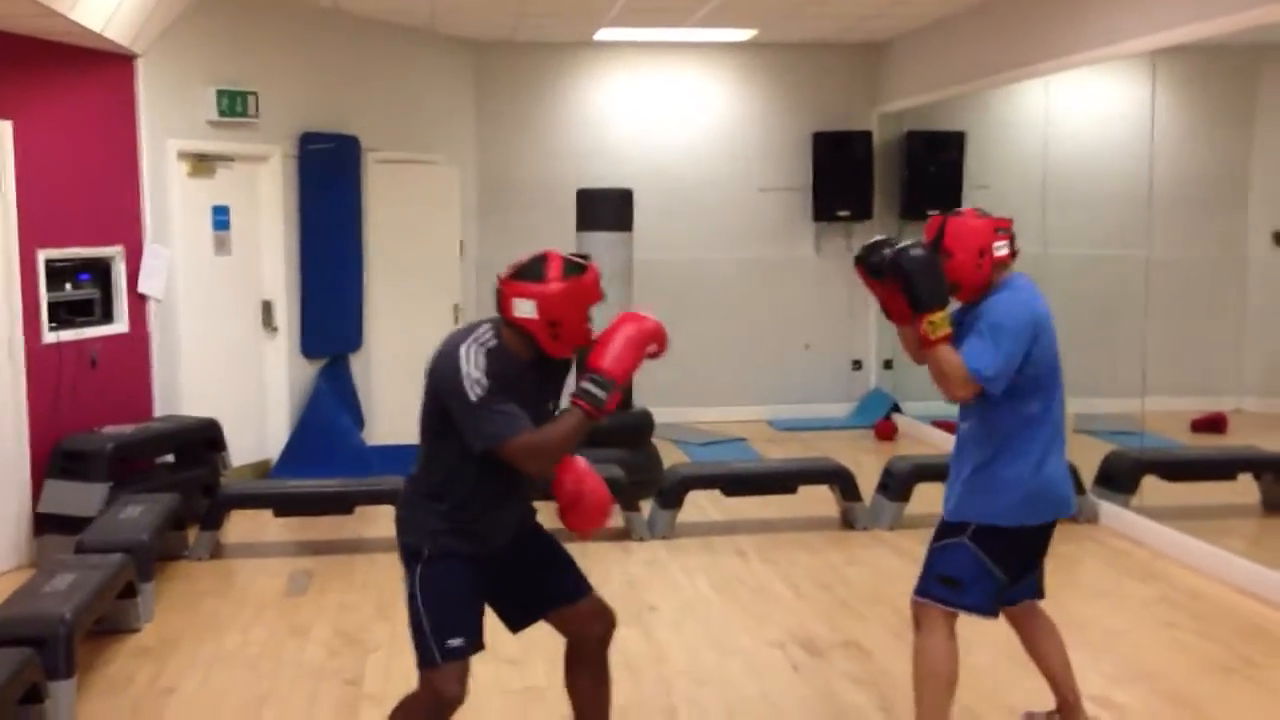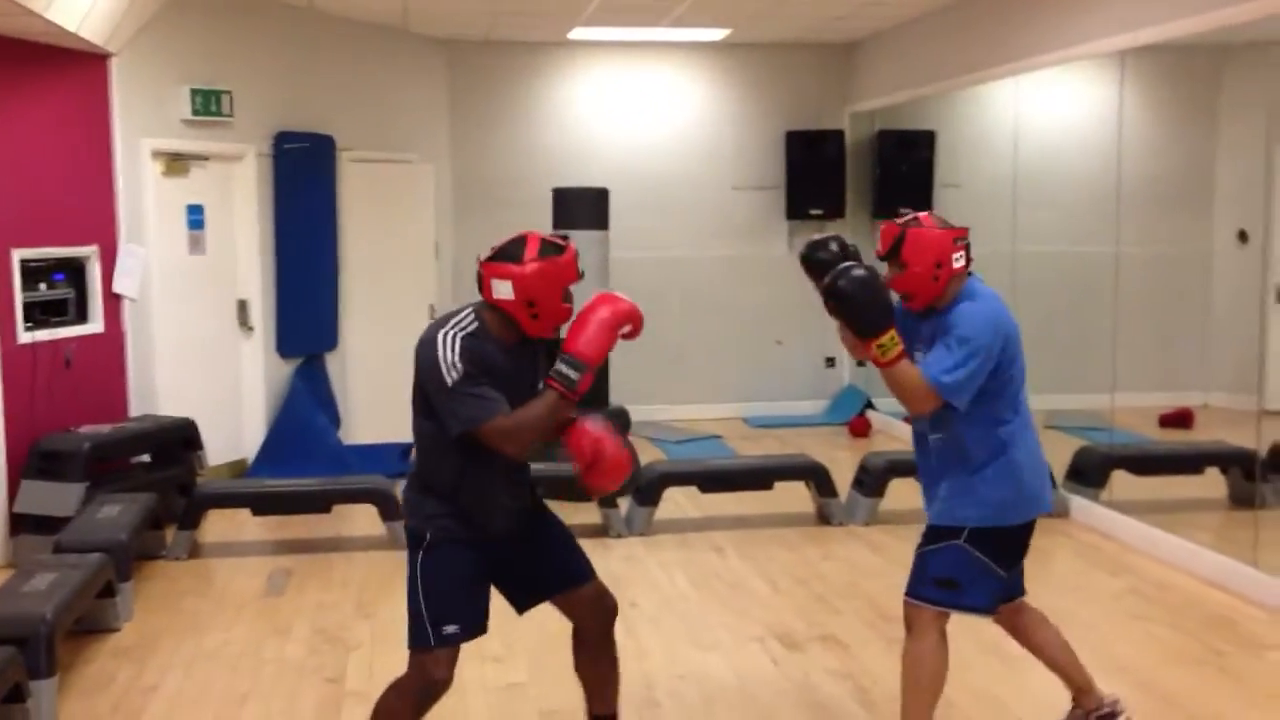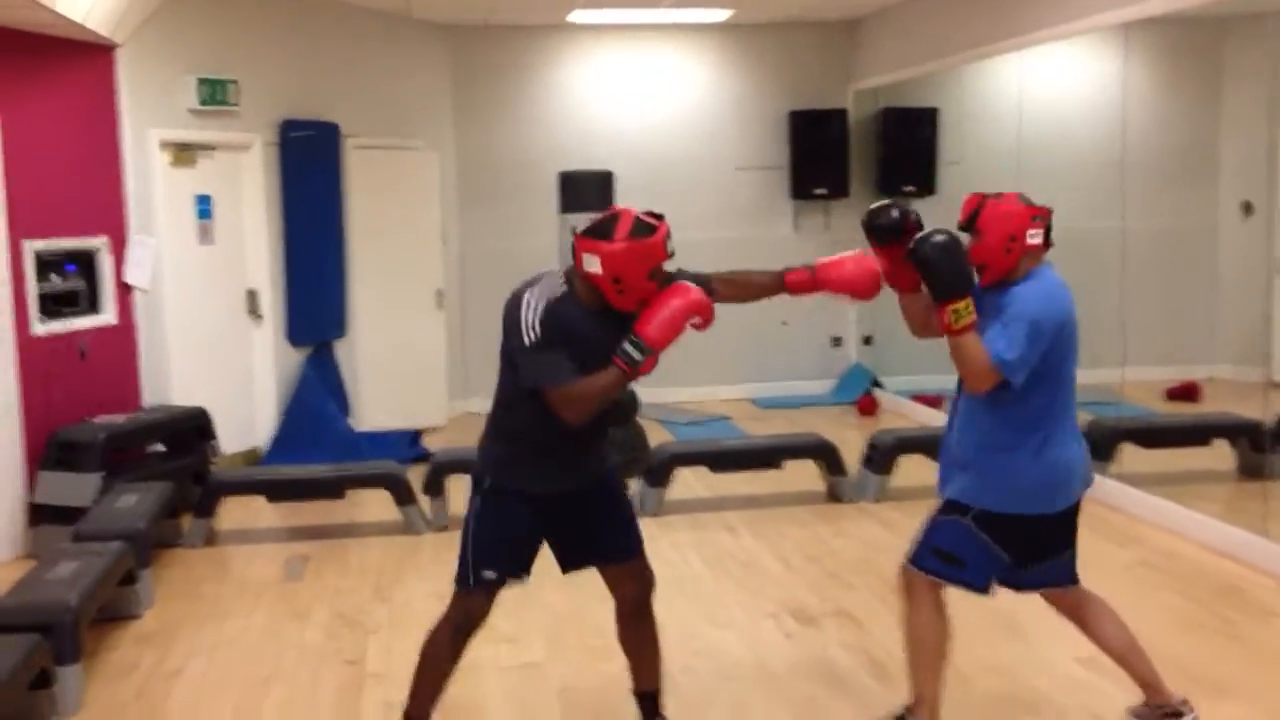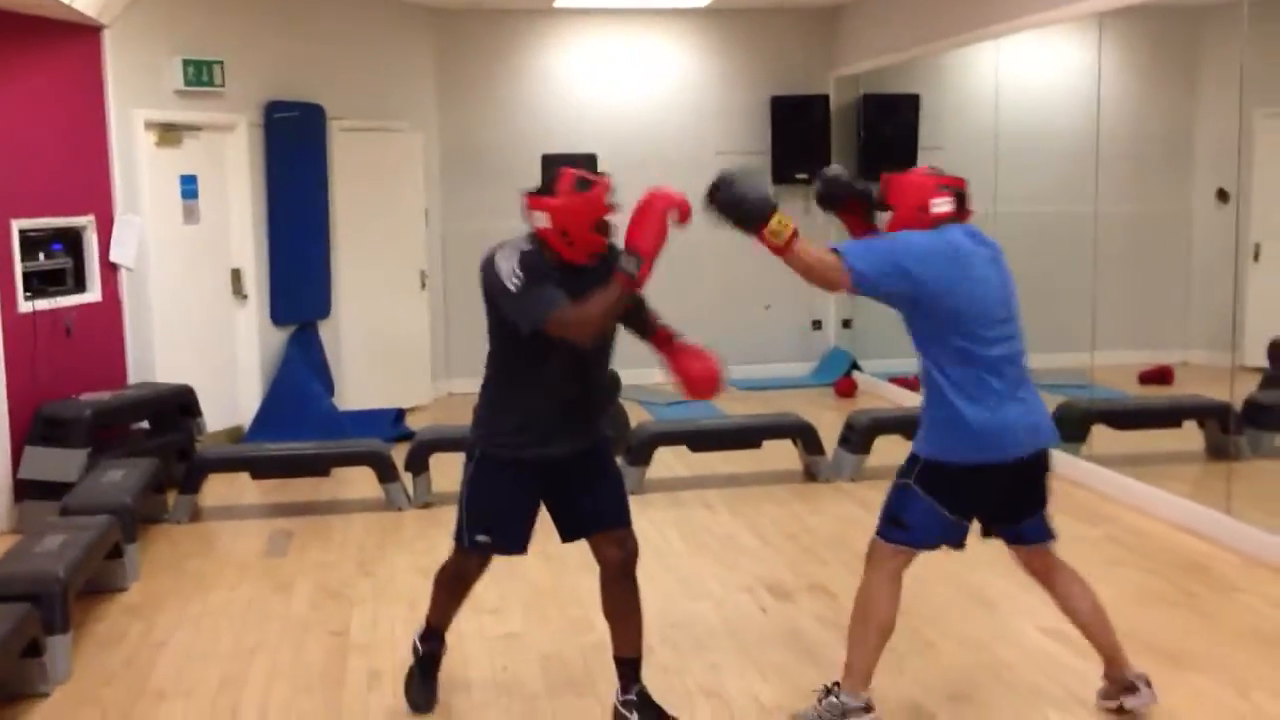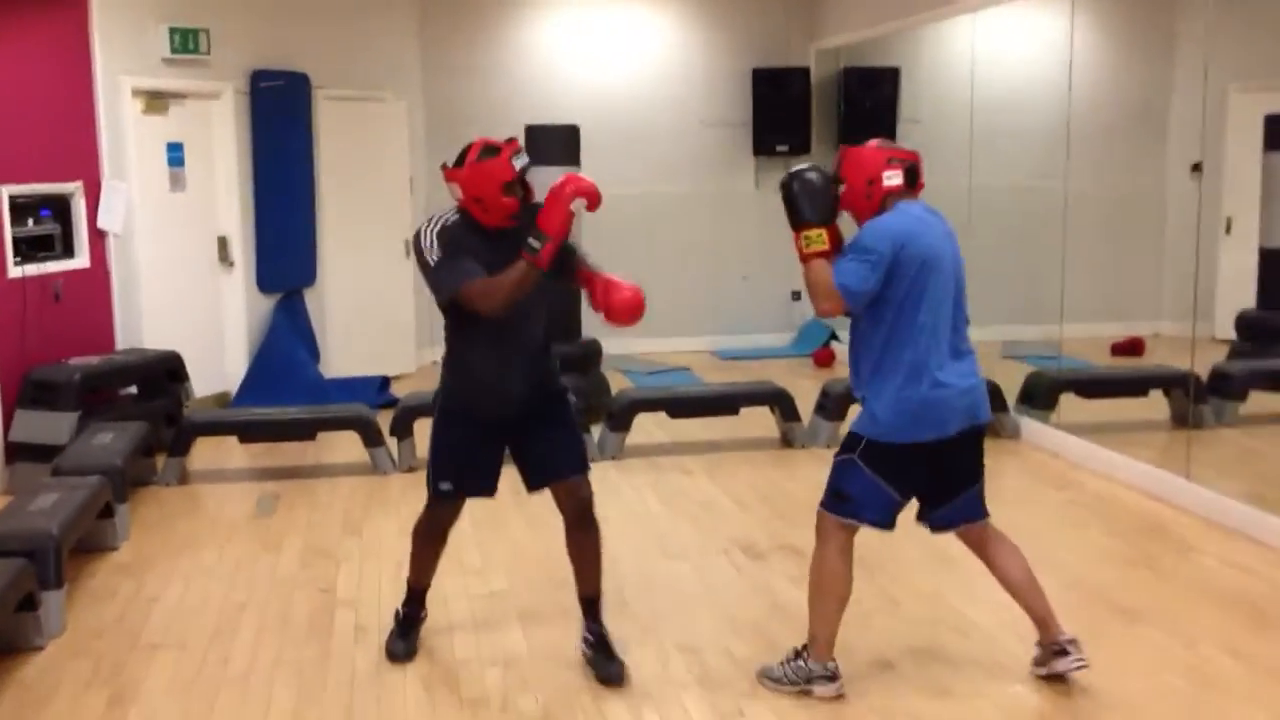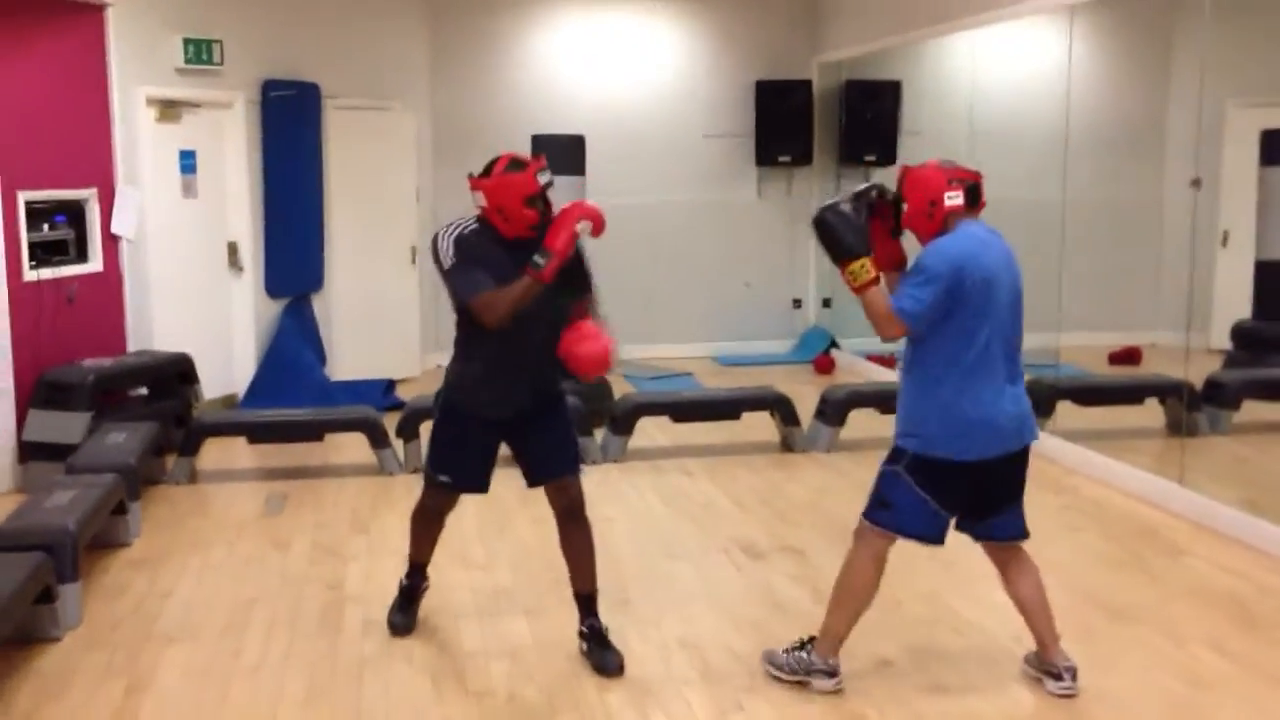
dt=0.3s
person 1, frame 1
left shoulder: (1009, 309)
right shoulder: (996, 300)
left elbow: (960, 387)
right elbow: (926, 353)
left wrist: (927, 311)
right wrist: (897, 298)
left hip: (1000, 491)
right hip: (1028, 486)
left knee: (932, 611)
right knee: (1019, 605)
person 1, frame 2
left shoulder: (978, 319)
right shoulder: (932, 307)
left elbow: (923, 398)
right elbow: (860, 349)
left wrist: (877, 329)
right wrist: (845, 300)
left hip: (985, 492)
right hip: (992, 487)
left knee: (924, 613)
right knee: (1004, 605)
person 1, frame 3
left shoulder: (1035, 302)
right shoulder: (1012, 291)
left elbow: (978, 376)
right elbow: (923, 325)
left wrist: (956, 297)
right wrist: (900, 259)
left hip: (1001, 482)
right hip: (1050, 475)
left knee: (920, 581)
right knee: (1067, 595)
person 1, frame 4
left shoulder: (917, 251)
right shoulder: (979, 248)
left elbow: (830, 274)
right elbow: (888, 267)
left wrist: (768, 223)
right wrist: (856, 217)
left hip: (959, 443)
right hip: (1021, 436)
left knee: (886, 559)
right knee: (1041, 558)
person 1, frame 5
left shoulder: (889, 230)
right shoulder: (931, 225)
left elbow: (830, 301)
right elbow: (871, 277)
left wrist: (810, 228)
right wrist: (829, 225)
left hip: (898, 416)
right hip: (959, 408)
left knee: (834, 528)
right knee: (977, 530)
left ankle: (818, 662)
right ankle: (1057, 643)
person 1, frame 6
left shoulder: (949, 253)
right shoulder: (994, 248)
left elbow: (892, 324)
right elbow: (918, 304)
left wrist: (854, 260)
right wrist: (884, 246)
left hip: (945, 433)
right hip: (1006, 429)
left knee: (873, 538)
right knee: (1005, 547)
left ankle: (821, 657)
right ankle: (1055, 661)
person 2, frame 1
left shoulder: (550, 352)
right shoulder: (467, 362)
right elbow: (531, 456)
left wrist: (567, 465)
right wrist: (603, 383)
left hip: (510, 528)
right hip: (445, 539)
left knee: (594, 626)
person 2, frame 2
left shoulder: (534, 332)
right shoulder: (448, 347)
right elbow: (511, 438)
left wrist: (575, 425)
right wrist: (577, 364)
left hip: (516, 510)
right hip: (449, 525)
left knee: (596, 611)
right knee: (431, 672)
person 2, frame 3
left shoulder: (633, 293)
right shoulder: (535, 307)
left elbow: (717, 288)
right elbow: (573, 407)
left wrist: (807, 276)
right wrist: (641, 348)
left hip: (585, 472)
right hip: (514, 477)
left knee: (635, 587)
right knee: (470, 607)
person 2, frame 4
left shoulder: (601, 256)
right shoulder: (511, 265)
left elbow: (630, 308)
right elbow: (580, 328)
left wrist: (674, 346)
right wrist: (637, 256)
left hip: (581, 440)
right hip: (509, 445)
left knee: (621, 556)
right knee: (469, 562)
right ankle: (428, 650)
person 2, frame 5
left shoulder: (535, 214)
right shoulder: (440, 238)
left elbow: (569, 261)
right elbow: (488, 302)
left wrist: (599, 284)
right wrist: (543, 238)
left hip: (538, 392)
right hip: (470, 401)
left knee: (578, 503)
right knee: (440, 513)
left ankle: (593, 631)
right ankle: (411, 612)
person 2, frame 6
left shoulder: (551, 230)
right shoulder: (457, 243)
left elbow: (577, 287)
right elbow: (493, 312)
left wrist: (583, 324)
right wrist: (549, 257)
left hip: (539, 394)
right hip: (471, 398)
left knee: (570, 503)
right knee: (437, 501)
left ankle: (590, 625)
right ankle: (413, 584)
